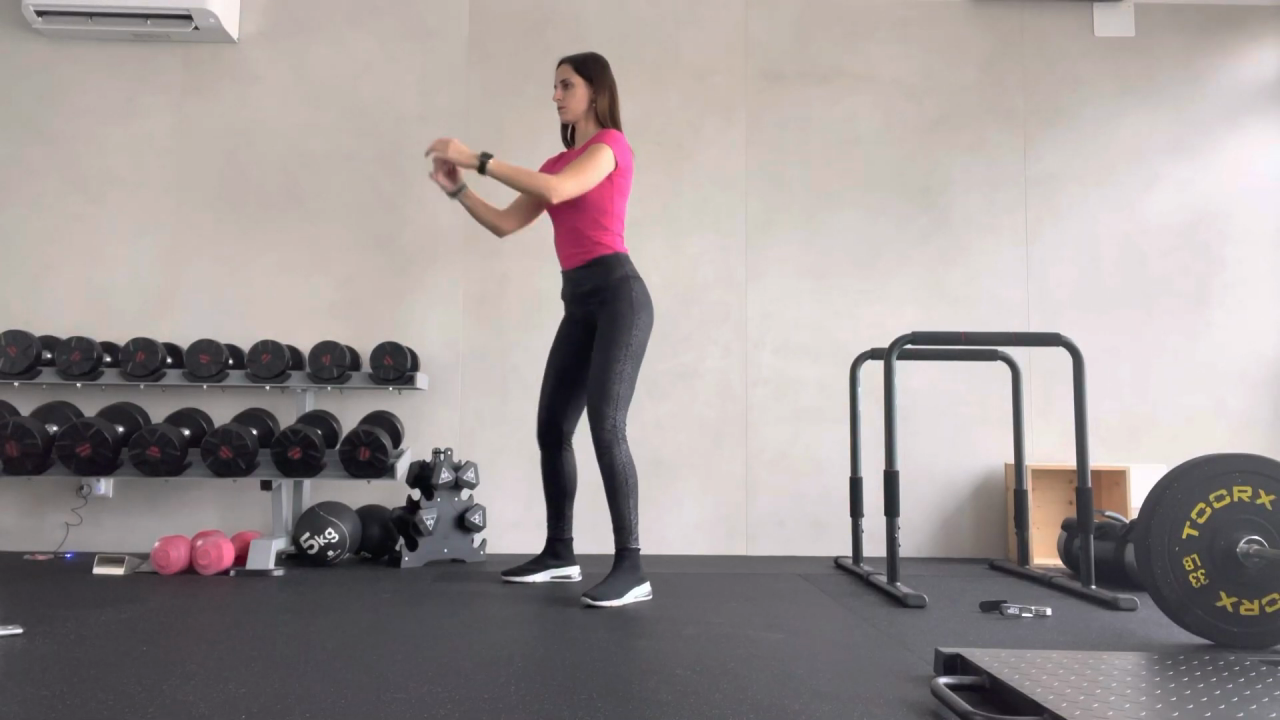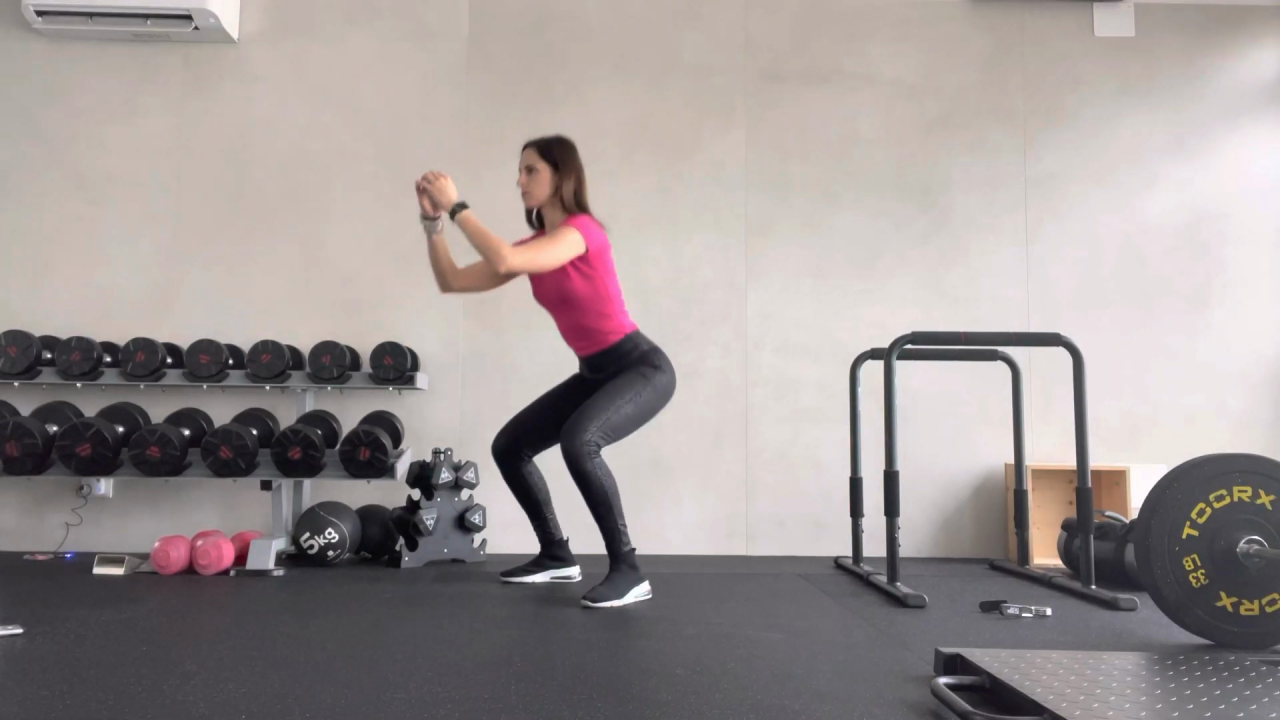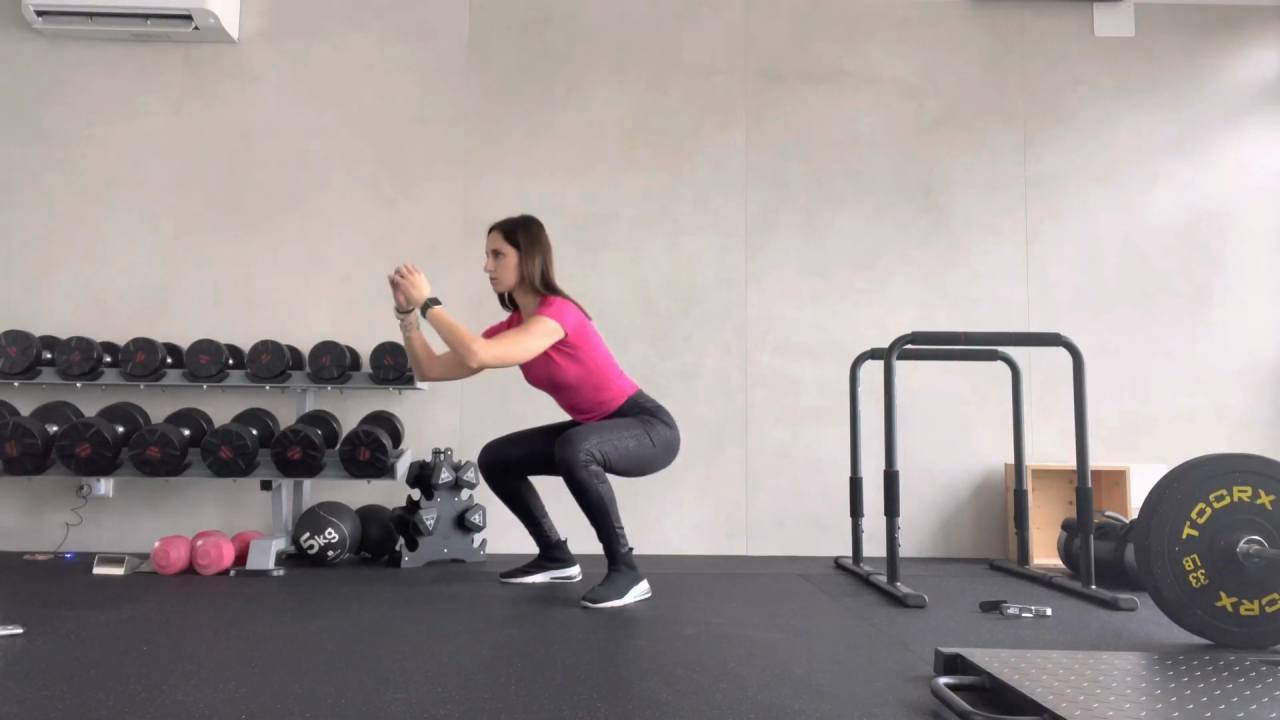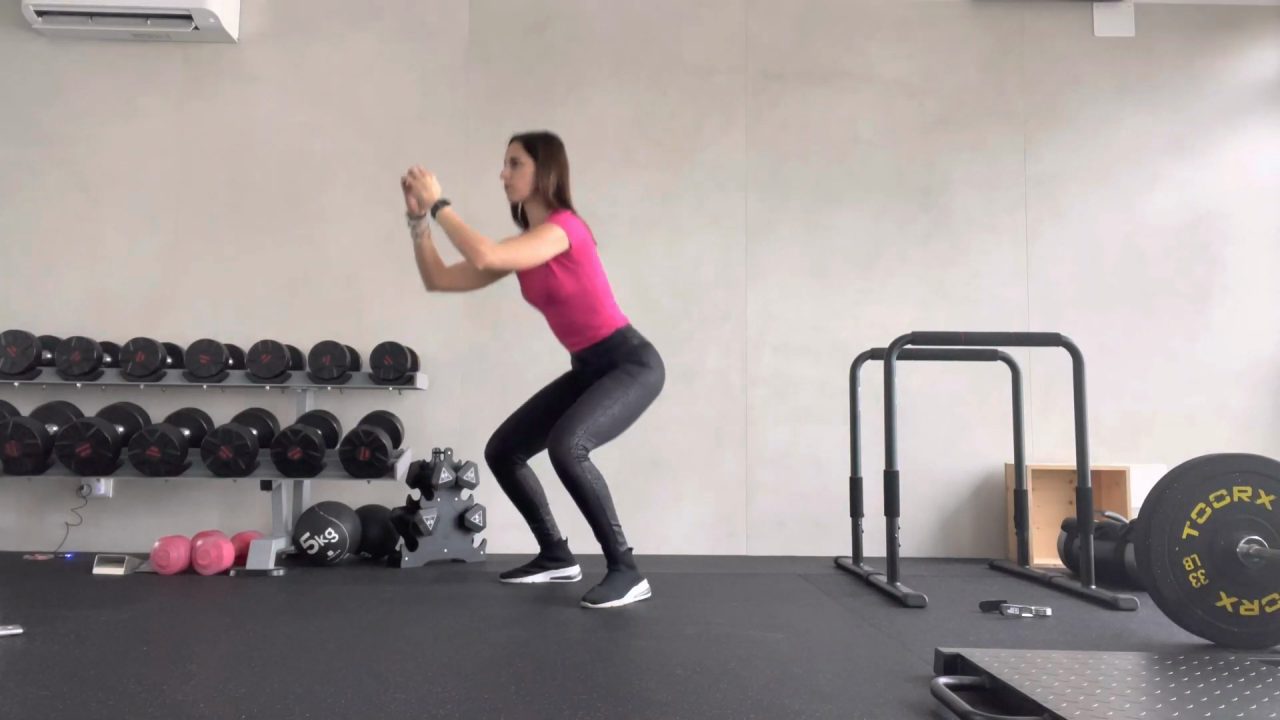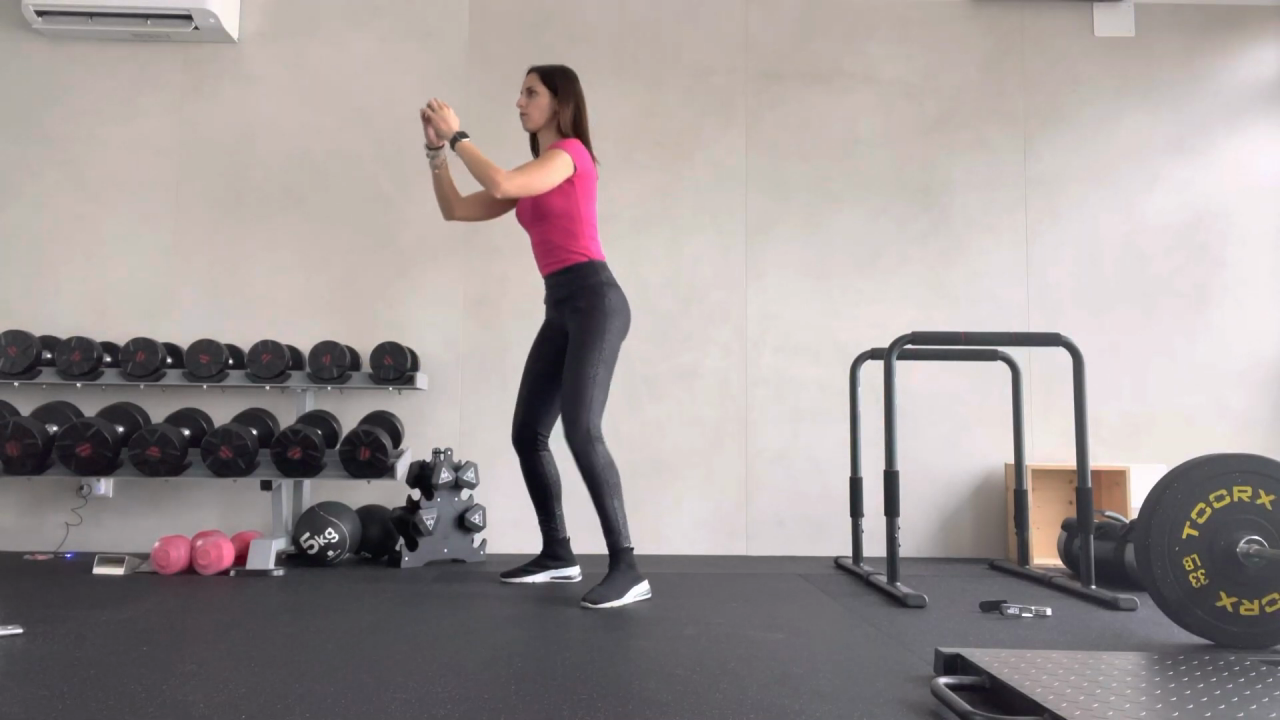
dt=0.4s
person 1, frame 1
left shoulder: (610, 144)
right shoulder: (558, 162)
left elbow: (555, 192)
right elbow: (506, 223)
left wrist: (480, 161)
right wrist: (458, 187)
left hip: (618, 294)
right hip: (579, 301)
left knee: (605, 426)
right knee: (551, 429)
left ankle: (630, 568)
right ankle: (559, 553)
person 1, frame 2
left shoulder: (581, 229)
right shoulder: (536, 245)
left elbow: (504, 261)
right elbow: (451, 281)
left wrist: (457, 207)
right wrist: (433, 220)
left hip: (642, 368)
right hip: (597, 372)
left knee: (578, 440)
right knee: (508, 446)
left ankle: (627, 569)
right ankle: (557, 554)
person 1, frame 3
left shoulder: (556, 314)
right shoulder: (514, 327)
left elbow: (477, 357)
right elbow: (429, 369)
left wrist: (428, 302)
right wrist: (407, 311)
left hip: (650, 427)
right hip: (598, 427)
left knee: (573, 449)
right knee: (494, 459)
left ankle: (625, 571)
right ankle: (556, 555)
person 1, frame 4
left shoulder: (563, 226)
right shoulder: (524, 246)
left elbow: (485, 257)
right elbow: (438, 280)
left wrist: (439, 203)
right wrist: (419, 218)
left hip: (633, 364)
right hip: (590, 369)
left knee: (566, 445)
right knee: (502, 450)
left ankle: (626, 569)
right ankle: (556, 554)
person 1, frame 5
left shoulder: (571, 153)
right shoulder: (537, 173)
left elbow: (499, 184)
right elbow: (457, 209)
left wrist: (458, 134)
right wrist: (437, 149)
left hip: (594, 299)
right hip: (561, 308)
left knee: (580, 429)
right knee: (527, 434)
left ankle: (626, 568)
right ankle: (558, 554)
